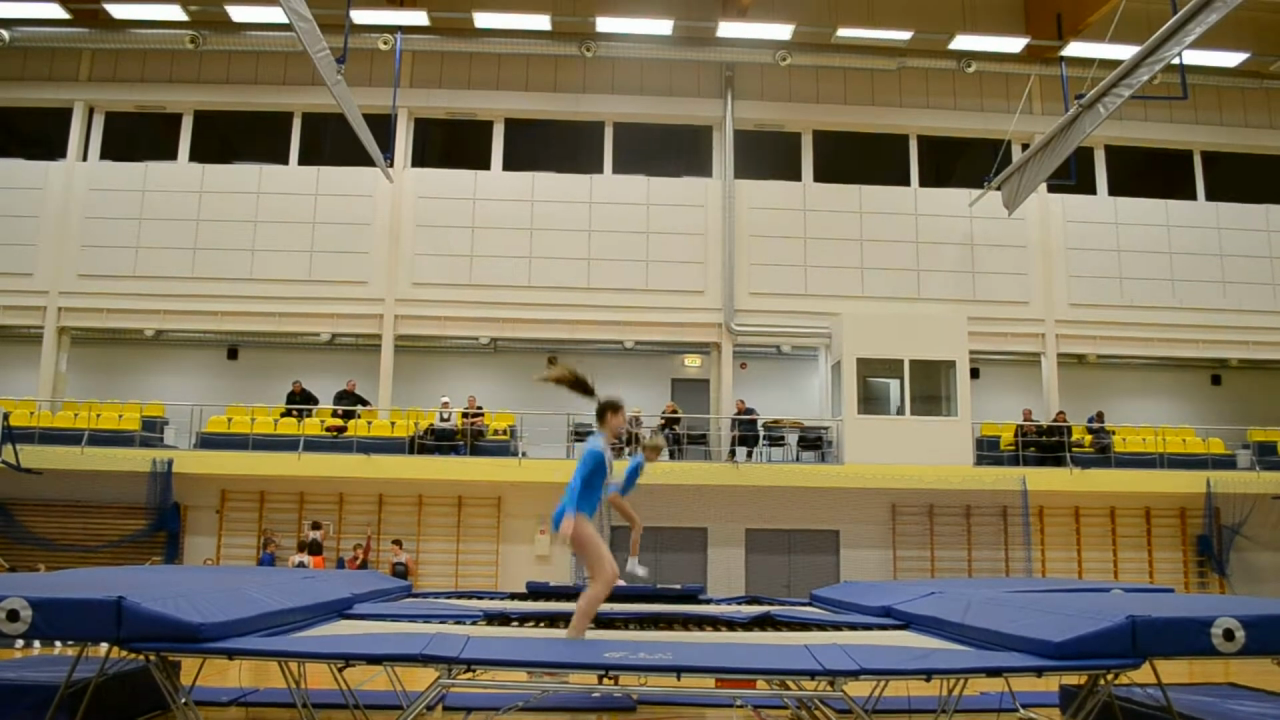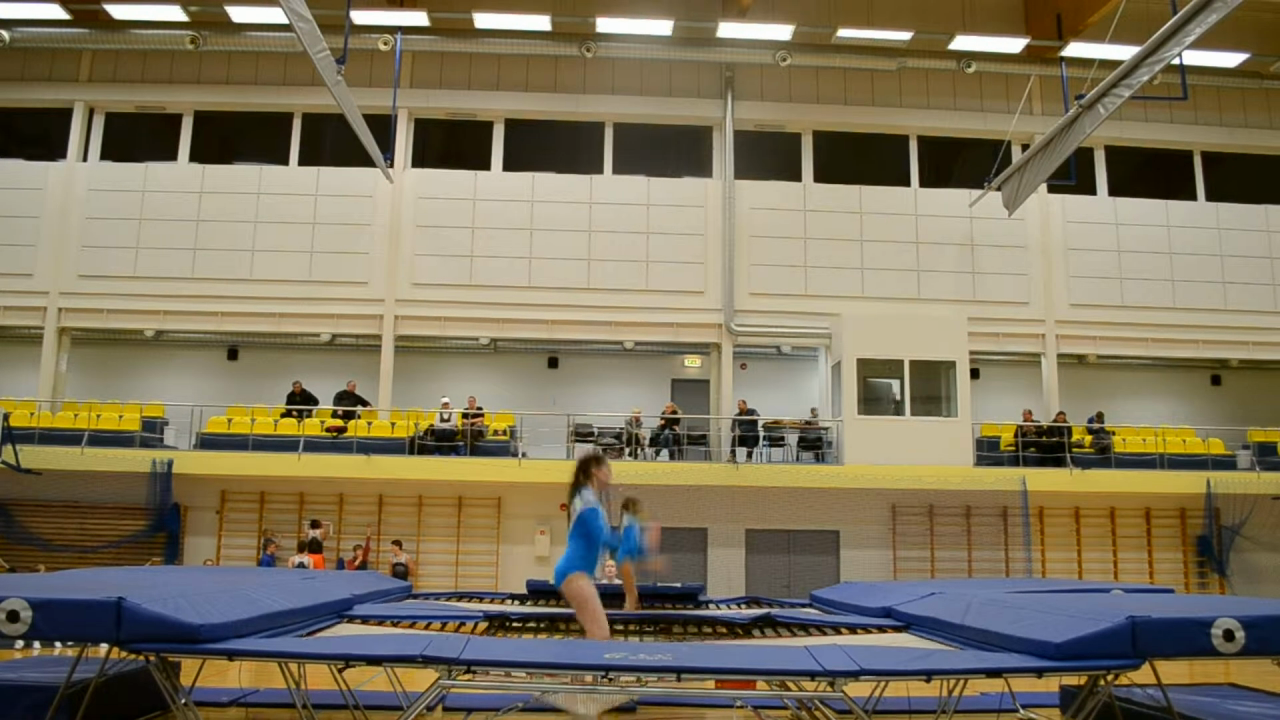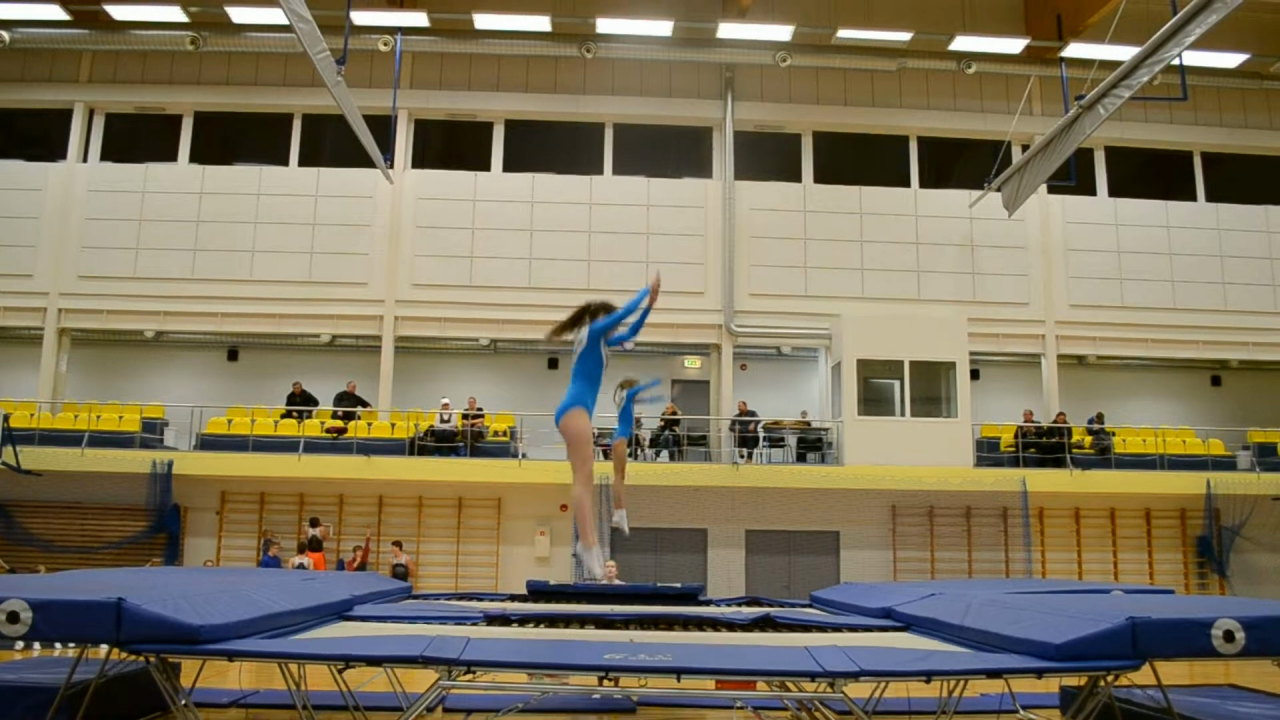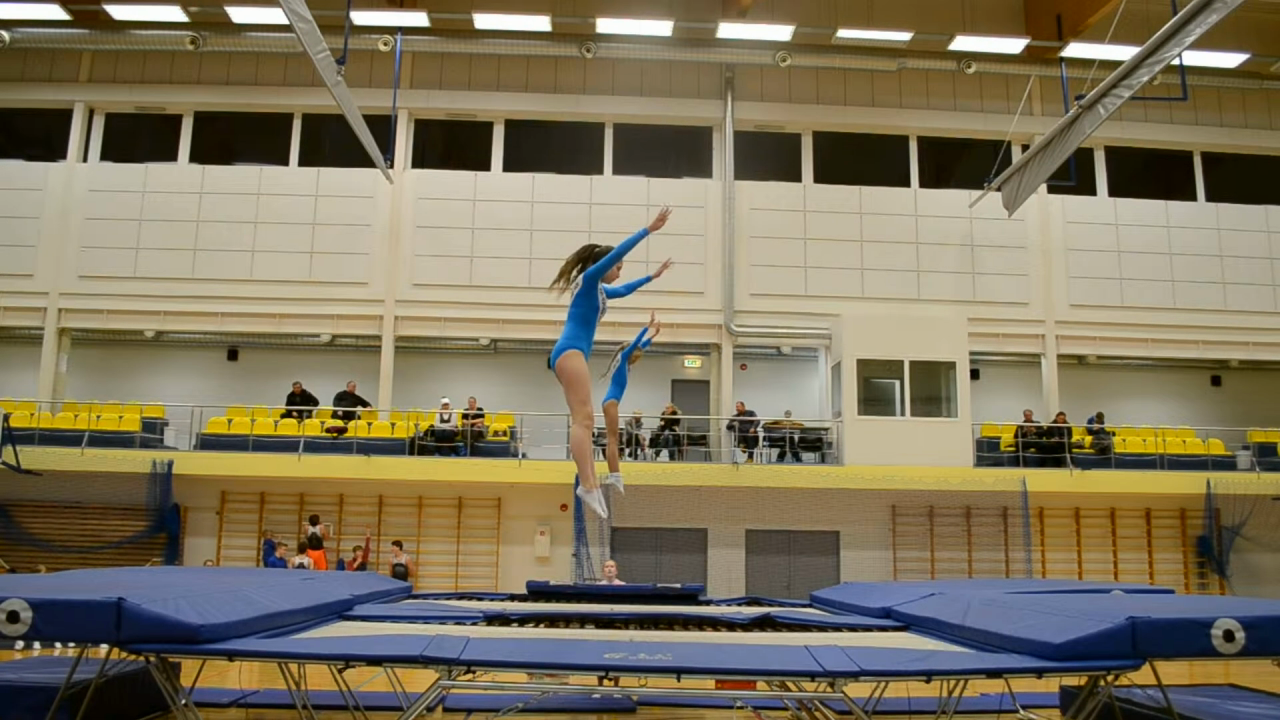
dt=0.3s
person 1, frame 1
left shoulder: (601, 448)
right shoulder: (596, 449)
right elbow: (575, 482)
right wrist: (570, 516)
left hip: (579, 516)
right hip: (574, 516)
left knee: (607, 574)
right knee: (607, 574)
left ankle: (574, 638)
right ankle: (573, 641)
person 1, frame 2
left shoulder: (589, 502)
right shoulder: (589, 505)
left elbow: (608, 539)
right elbow: (610, 540)
left hip: (577, 572)
right hip: (573, 572)
left knee: (599, 635)
right knee: (600, 633)
person 1, frame 3
left shoulder: (598, 342)
right shoulder: (592, 332)
left elbow: (628, 335)
right elbow: (623, 313)
left wrist: (649, 306)
right wrist: (648, 291)
left hip: (576, 412)
right hip: (574, 410)
left knee: (585, 480)
right knee: (583, 480)
left ankle: (590, 543)
right ankle: (587, 543)
person 1, frame 4
left shoulder: (597, 289)
right shoulder: (588, 277)
left elbow: (624, 290)
right elbow: (617, 251)
left wrist: (652, 276)
right wrist: (649, 229)
left hip: (571, 354)
right hip: (569, 352)
left knee: (585, 421)
right knee: (582, 419)
left ankle: (590, 486)
right ankle: (587, 485)
